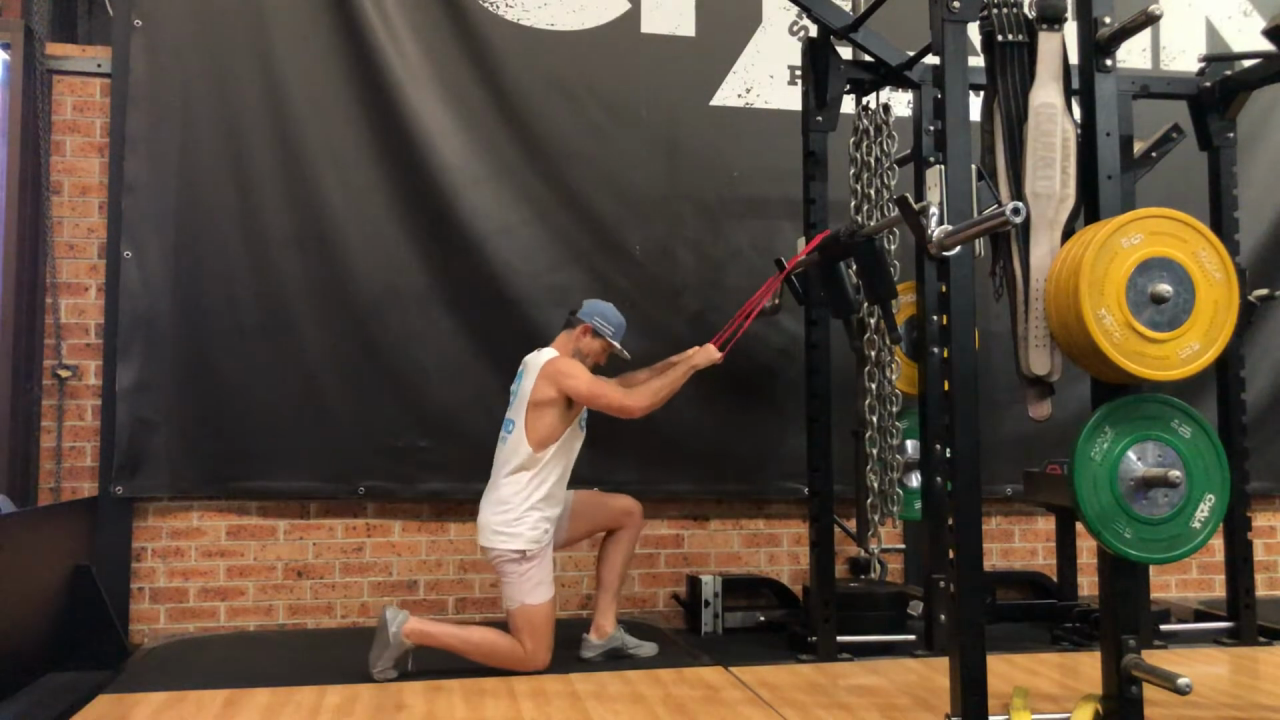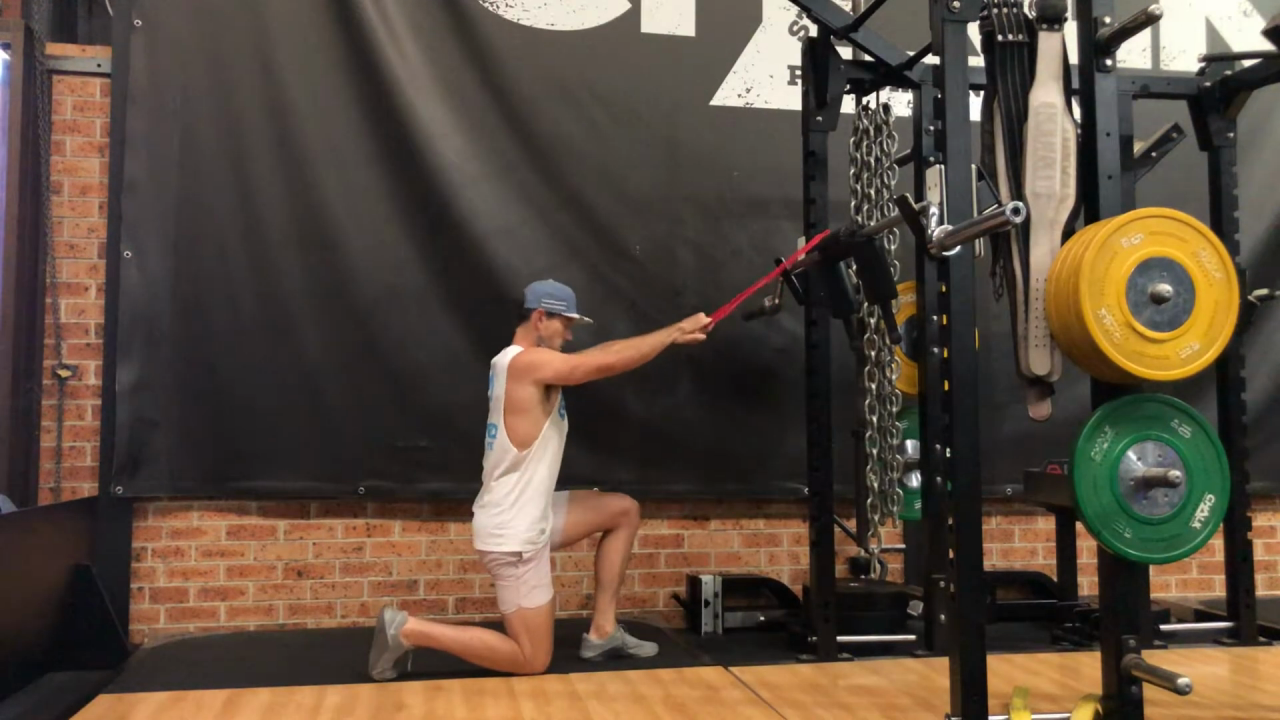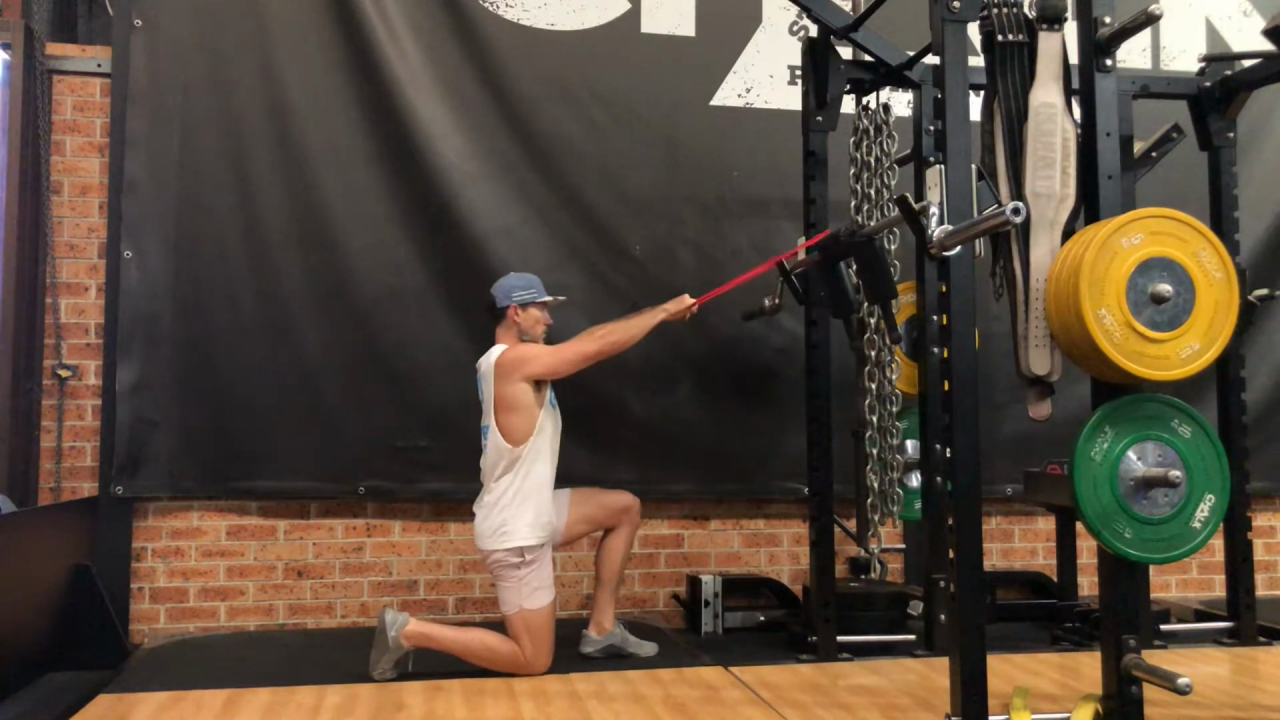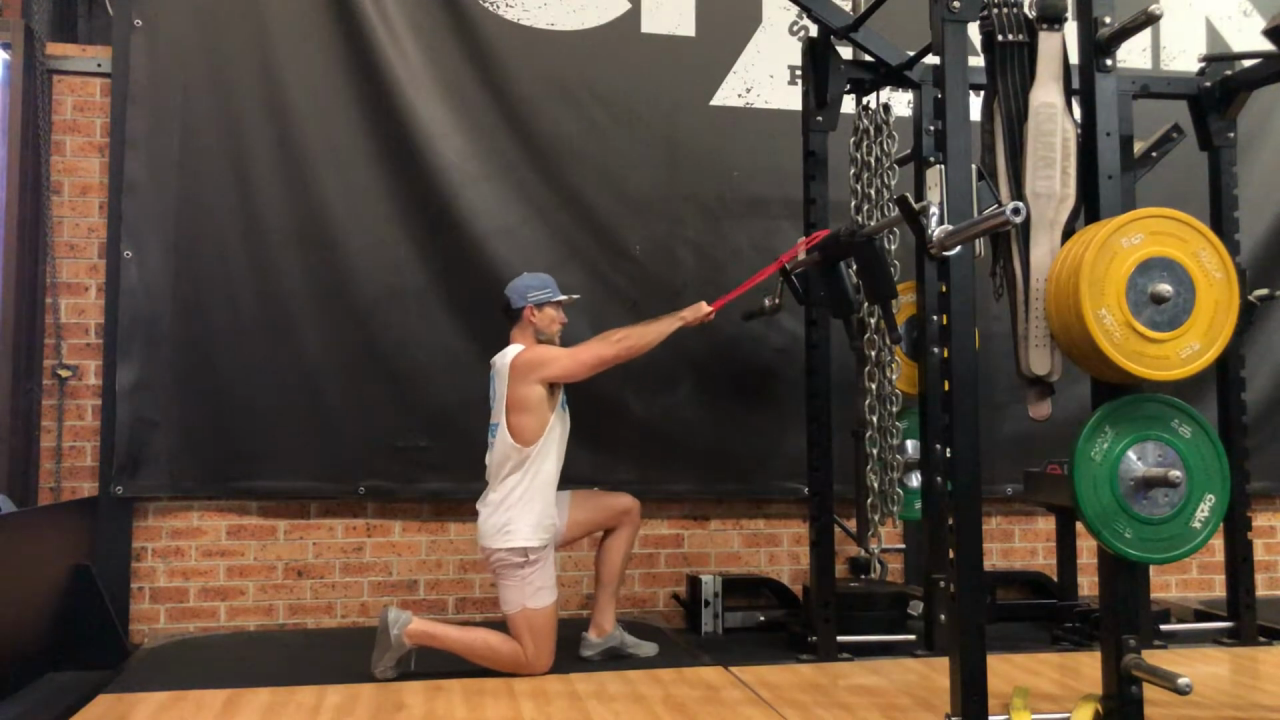
dt=0.3s
person 1, frame 1
left shoulder: (545, 363)
right shoulder: (559, 369)
left elbow: (616, 387)
right elbow: (632, 405)
left wrist: (676, 361)
right wrist: (693, 365)
left hip: (532, 514)
right hip: (517, 532)
left knee: (628, 512)
right knee: (533, 658)
left ankle: (602, 632)
right ankle: (407, 628)
person 1, frame 2
left shoulder: (522, 364)
right shoulder: (526, 362)
left elbow: (602, 352)
right elbow: (612, 360)
left wrist: (672, 334)
right wrist: (677, 330)
left hip: (528, 516)
right hip: (513, 535)
left knee: (624, 511)
right knee: (532, 660)
left ankle: (602, 633)
right ankle: (406, 629)
person 1, frame 3
left shoulder: (512, 361)
right shoulder: (514, 360)
left elbow: (589, 338)
right elbow: (601, 345)
left wrist: (659, 315)
right wrist: (664, 310)
left hip: (528, 515)
right hip: (515, 533)
left knee: (625, 508)
right knee: (533, 662)
left ankle: (602, 630)
right ankle: (406, 631)
person 1, frame 4
left shoulder: (521, 360)
right shoulder: (530, 362)
left elbow: (602, 342)
right elbow: (617, 350)
left wrist: (675, 318)
right wrist: (682, 318)
left hip: (531, 514)
right hip: (517, 533)
left knee: (625, 510)
right knee: (534, 661)
left ankle: (602, 632)
right ankle: (409, 629)
